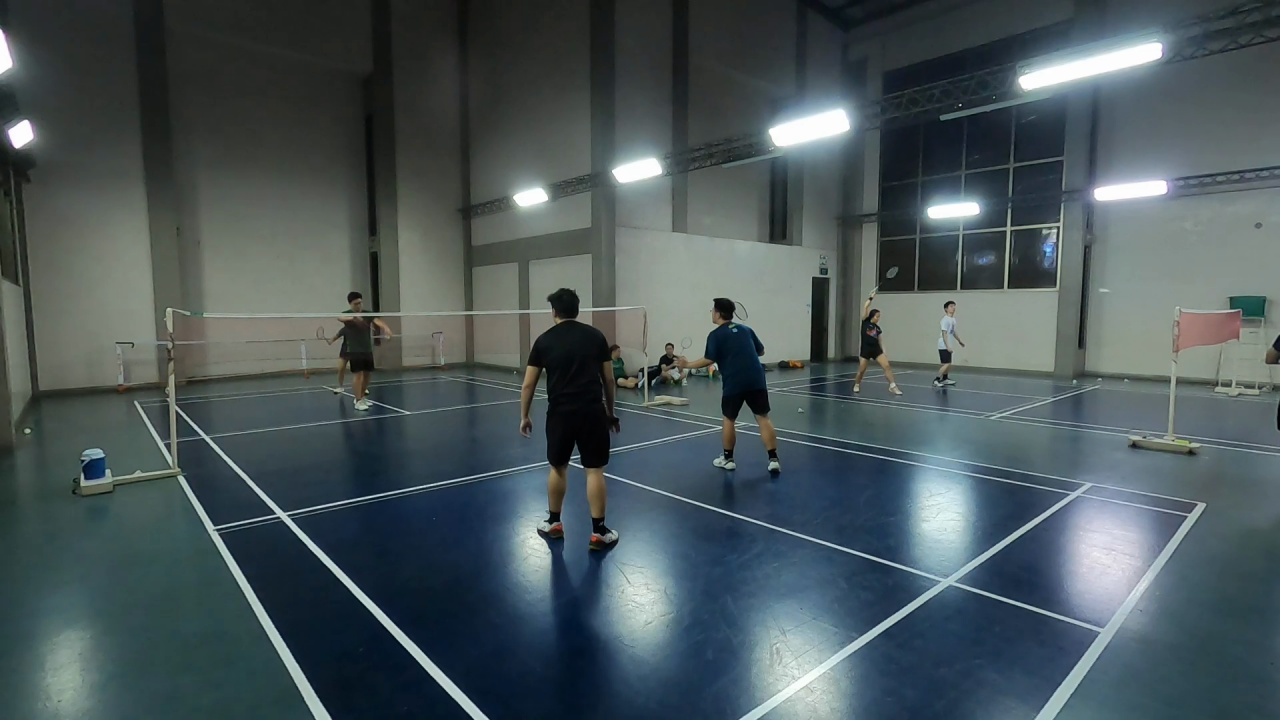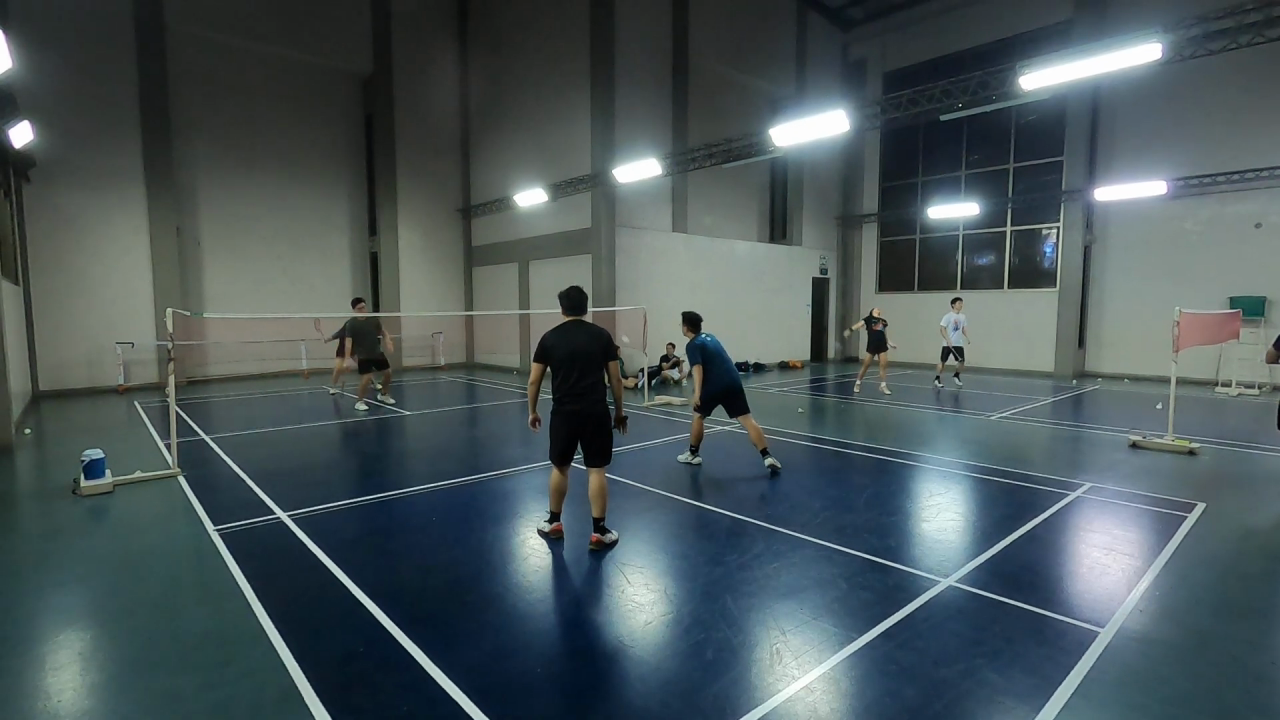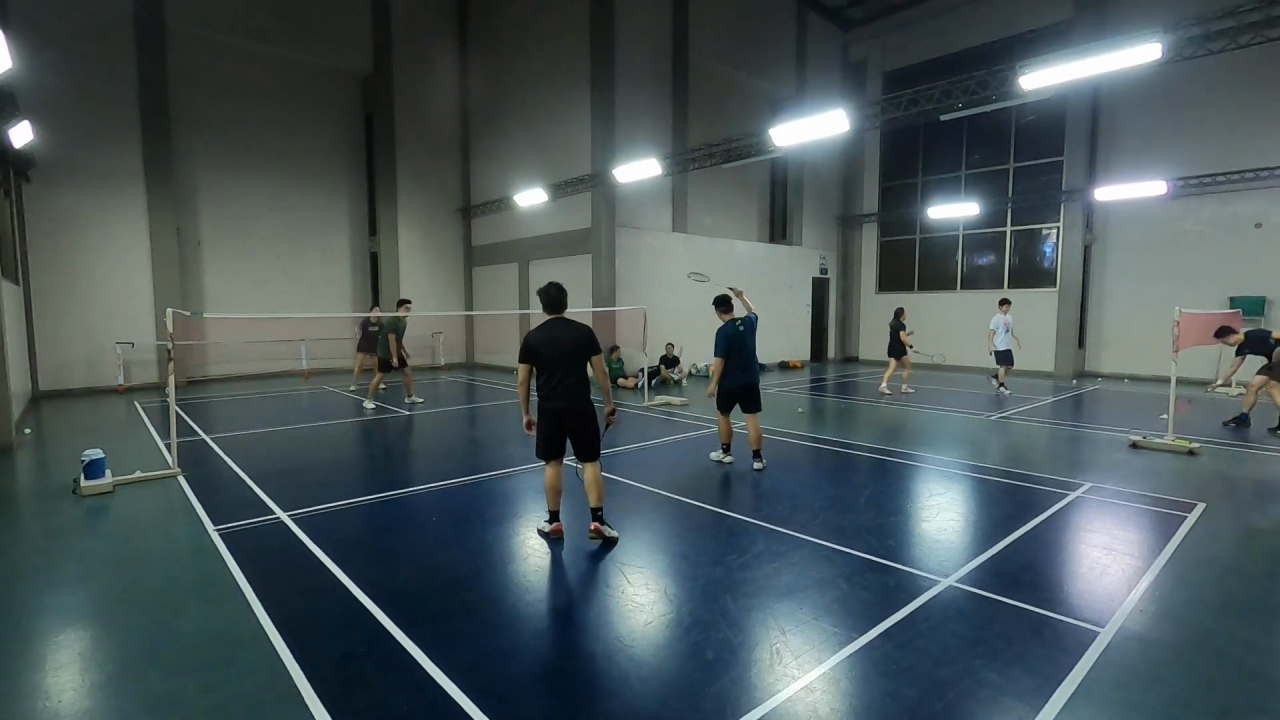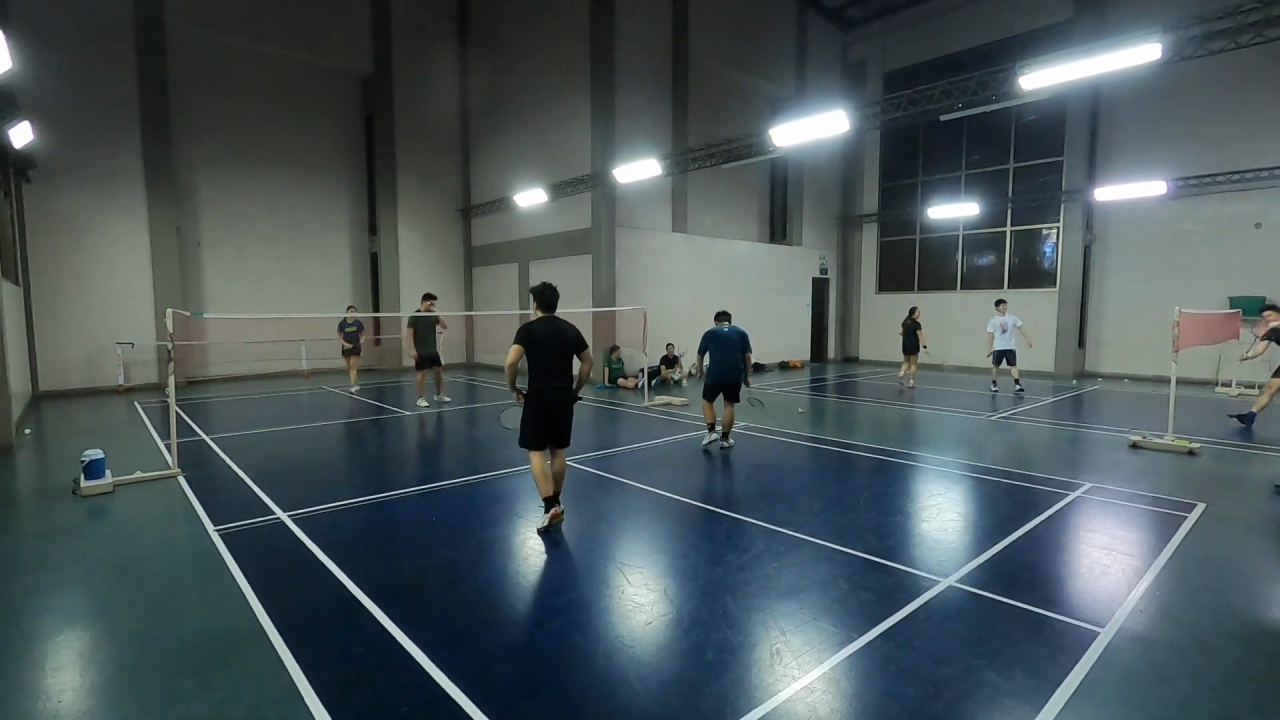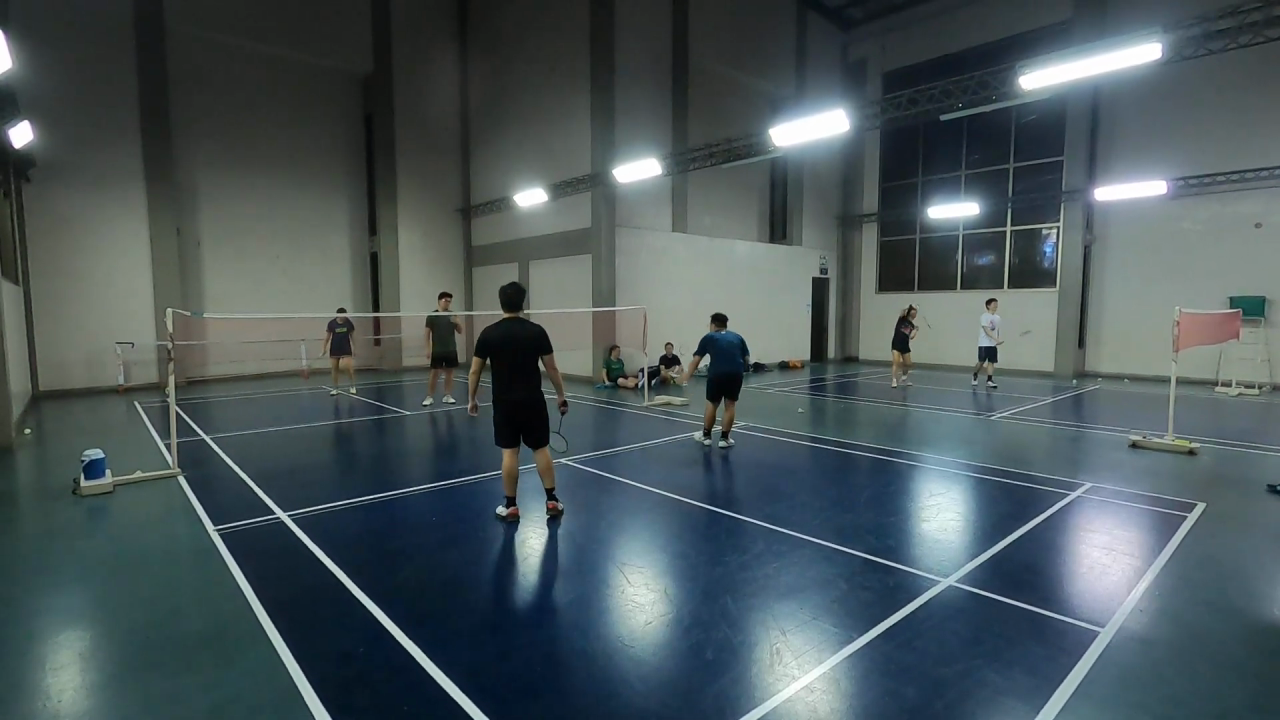
dt=1s
person 1, frame 1
left shoulder: (544, 340)
right shoulder: (595, 336)
left elbow: (528, 384)
right elbow: (609, 380)
left wrist: (524, 416)
right wrist: (610, 411)
left hip: (560, 413)
right hip: (592, 412)
left knee: (558, 467)
right knee: (595, 471)
left ankle: (554, 523)
right ankle: (599, 532)
person 1, frame 2
left shoulder: (549, 338)
right shoulder: (602, 336)
left elbow: (534, 380)
right elbow: (616, 379)
left wrist: (532, 411)
right wrist: (619, 411)
left hip: (563, 413)
right hip: (596, 412)
left knee: (559, 467)
right knee: (597, 470)
left ankle: (554, 523)
right ankle: (599, 531)
person 1, frame 3
left shoulder: (532, 337)
right shoulder: (583, 332)
left elbow: (523, 381)
right elbow: (601, 372)
left wrist: (526, 414)
right wrist: (609, 405)
left hip: (549, 410)
right hip: (581, 408)
left knee: (552, 465)
right knee: (590, 463)
left ankle: (554, 522)
right ankle: (597, 522)
person 1, frame 4
left shoulder: (528, 329)
right shoulder: (570, 329)
left elbow: (511, 362)
right elbow: (588, 362)
left wrist: (513, 389)
right wrist: (576, 389)
left hip: (538, 400)
right hip: (564, 400)
left knee: (537, 454)
right knee: (558, 452)
left ankle: (550, 507)
right ankle: (556, 502)
person 1, frame 5
left shoulder: (489, 333)
right shoulder: (536, 331)
left elbow: (474, 370)
right elbow: (551, 368)
left wrist: (472, 398)
right wrist: (561, 396)
left hip: (504, 402)
right hip: (533, 400)
left knee: (509, 453)
right knee: (541, 449)
left ankle: (510, 506)
right ankle: (552, 500)
